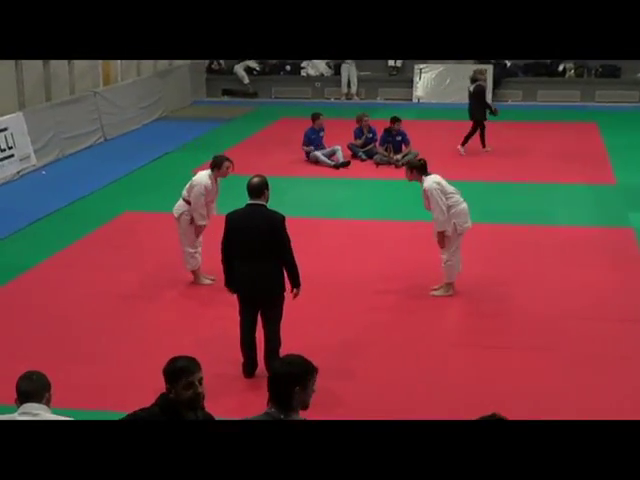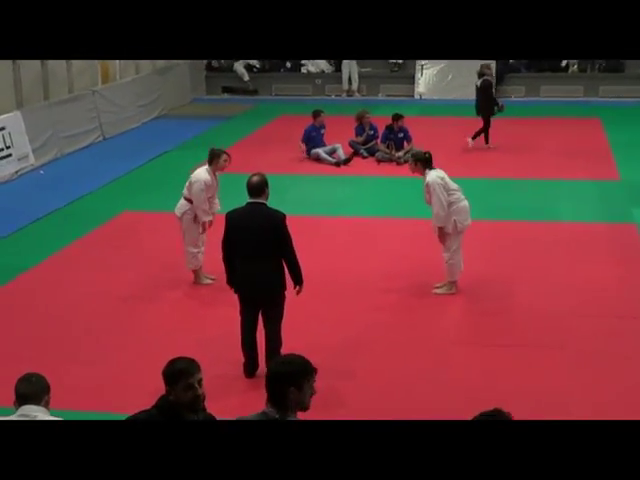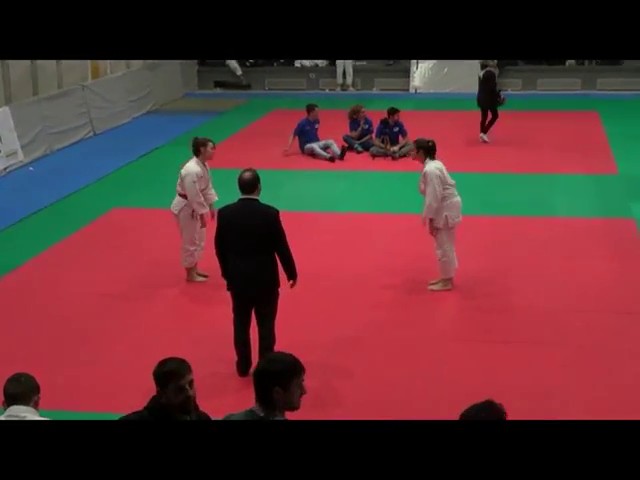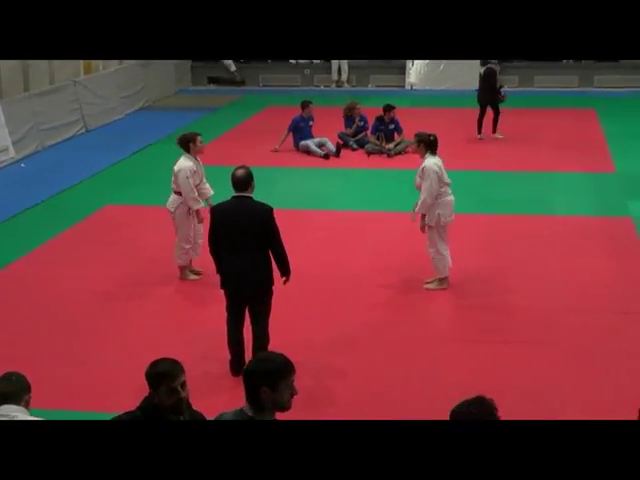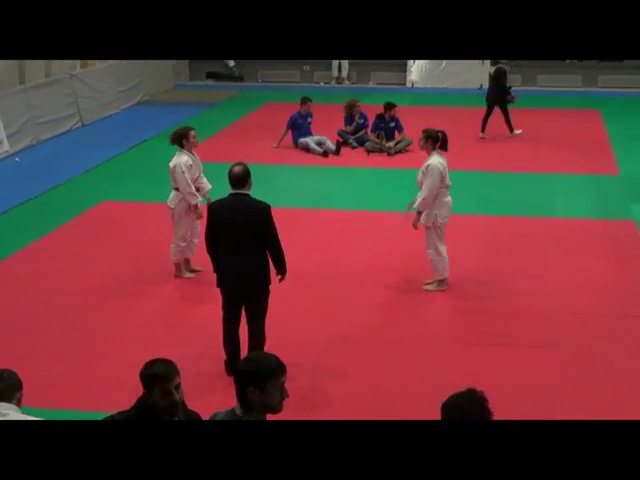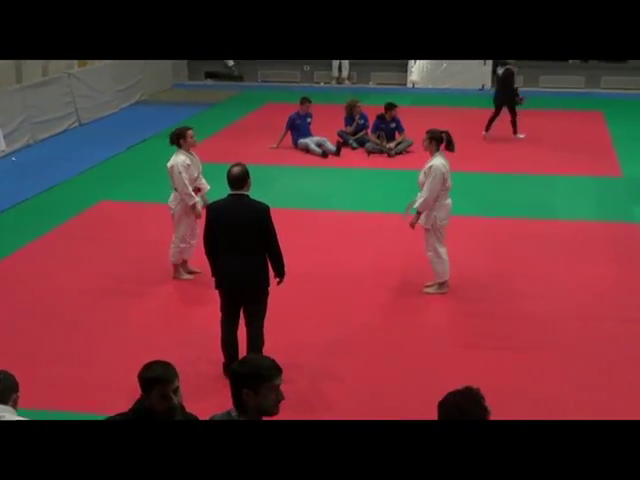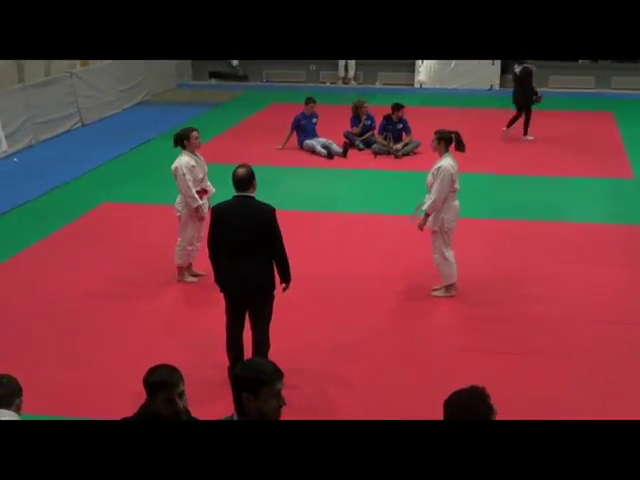
dt=0.1s
person 1, frame 1
left shoulder: (232, 218)
right shoulder: (276, 219)
left elbow: (226, 253)
right elbow: (285, 253)
left wrist: (230, 279)
right wrist: (295, 281)
left hip: (244, 281)
right hip: (270, 282)
left knee: (247, 325)
right knee: (271, 326)
left ankle: (249, 367)
right ankle: (273, 367)
person 1, frame 2
left shoulder: (233, 216)
right shoulder: (276, 217)
left elbow: (227, 251)
right elbow: (287, 251)
left wrist: (231, 277)
right wrist: (297, 278)
left hip: (244, 281)
right hip: (271, 281)
left knee: (248, 324)
right knee: (272, 326)
left ankle: (250, 367)
person 1, frame 3
left shoulder: (225, 213)
right shoulder: (269, 213)
left elbow: (220, 247)
right elbow: (281, 246)
left wrist: (226, 272)
right wrist: (291, 272)
left hip: (238, 277)
right hip: (265, 278)
left knee: (240, 322)
right knee: (266, 323)
left ankle: (243, 365)
person 1, frame 4
left shoulder: (218, 210)
right shoulder: (263, 210)
left elbow: (214, 245)
right elbow: (275, 244)
left wrist: (222, 268)
right wrist: (285, 269)
left hip: (231, 276)
right hip: (258, 276)
left knee: (234, 321)
right knee: (259, 322)
left ankle: (237, 364)
person 1, frame 5
left shoulder: (215, 208)
right shoulder: (261, 208)
left elbow: (210, 243)
right elbow: (272, 242)
right wrist: (281, 268)
left hip: (228, 274)
right hip: (256, 275)
left knee: (230, 320)
right knee: (256, 321)
left ankle: (231, 364)
person 1, frame 6
left shoulder: (214, 209)
right shoulder: (260, 210)
left elbow: (209, 245)
right elbow: (271, 244)
left wrist: (217, 269)
right wrist: (279, 270)
left hip: (226, 276)
right hip: (254, 277)
left knee: (229, 322)
right knee: (254, 323)
left ankle: (230, 366)
person 1, frame 7
left shoulder: (219, 211)
right shoulder: (266, 212)
left elbow: (213, 248)
right elbow: (277, 247)
left wrist: (219, 275)
right wrist: (285, 275)
left hip: (231, 279)
right hip: (260, 280)
left knee: (234, 326)
right knee: (260, 327)
left ankle: (235, 369)
person 2, frame 1
left shoulder: (429, 186)
right shoulder: (431, 179)
left elbow: (440, 211)
left wrist: (440, 234)
right wrist: (440, 231)
left hip: (455, 216)
right hip: (455, 213)
left knee: (450, 253)
right knee: (450, 251)
left ankle: (449, 287)
right ankle: (449, 283)
person 2, frame 2
left shoulder: (432, 180)
right shoulder: (434, 173)
left elbow: (440, 207)
left wrist: (439, 229)
right wrist: (440, 226)
left hip: (455, 213)
right hip: (456, 209)
left knee: (451, 250)
right knee: (451, 248)
left ankle: (451, 285)
right ankle: (451, 281)
person 2, frame 3
left shoulder: (430, 170)
right shoulder: (433, 164)
left elbow: (433, 198)
left wrist: (431, 222)
right wrist: (430, 218)
left hip: (447, 209)
right hip: (448, 206)
left knee: (443, 246)
right knee: (445, 244)
left ankle: (447, 281)
right ankle: (447, 277)
person 2, frame 4
left shoulder: (429, 166)
right shoulder: (432, 160)
left elbow: (428, 194)
left wrist: (422, 217)
right wrist: (424, 214)
left hip: (438, 208)
right hip: (441, 205)
left knee: (436, 245)
right knee: (439, 243)
left ankle: (442, 281)
right ankle: (442, 276)
person 2, frame 5
left shoulder: (434, 164)
right shoulder: (437, 158)
left elbow: (428, 192)
left wrist: (417, 214)
right wrist: (421, 211)
left hip: (436, 208)
right hip: (438, 205)
left knee: (434, 246)
right knee: (436, 244)
left ankle: (441, 282)
right ankle: (441, 277)
person 2, frame 6
left shoulder: (436, 165)
right shoulder: (439, 160)
left elbow: (429, 194)
left wrist: (416, 215)
right wrist: (420, 213)
left hip: (435, 210)
right hip: (438, 207)
left knee: (434, 247)
right knee: (437, 246)
left ankle: (442, 284)
right ankle: (442, 280)
person 2, frame 7
left shoulder: (444, 166)
right shoulder: (447, 161)
left elbow: (437, 196)
left wrist: (425, 217)
right wrist: (429, 214)
left hip: (443, 211)
right hip: (446, 209)
left knee: (441, 250)
right knee: (444, 248)
left ankle: (450, 287)
right ankle: (449, 283)
person 3, frame 1
left shoulder: (213, 179)
right shoulder: (202, 183)
left elbow: (210, 201)
right elbow: (197, 206)
left wrist: (205, 220)
right wrist: (200, 224)
left hip: (193, 211)
right hip: (185, 212)
left knee: (197, 243)
right knee: (190, 245)
left ankle: (199, 273)
right ankle: (197, 277)
person 3, frame 2
left shoulder: (213, 174)
right shoulder: (201, 178)
left elbow: (212, 197)
right elbow: (200, 202)
left wrist: (212, 215)
right wrist: (206, 219)
left hip: (197, 210)
right hip: (188, 211)
left knee: (199, 242)
right knee: (193, 244)
left ankle: (200, 272)
right ankle: (198, 277)
person 3, frame 3
left shoulder: (203, 165)
right shoulder: (192, 171)
left elbow: (207, 188)
right elbow: (194, 195)
left wrist: (211, 207)
right wrist: (202, 215)
left hip: (193, 205)
right hip: (185, 207)
left knee: (199, 239)
right knee: (190, 240)
left ankle: (194, 269)
right ankle: (190, 274)
person 3, frame 4
left shoulder: (195, 160)
right shoulder: (185, 166)
left elbow: (201, 182)
right elbow: (189, 191)
left wrist: (208, 201)
right wrist: (198, 211)
left hip: (190, 203)
right hip: (181, 204)
left knee: (197, 236)
right knee: (185, 239)
left ankle: (190, 266)
right ankle: (183, 272)
person 3, frame 5
left shoulder: (191, 155)
right shoulder: (181, 161)
left elbow: (199, 177)
right elbow: (186, 186)
left wrist: (207, 196)
right wrist: (196, 206)
left hip: (189, 199)
right hip: (181, 201)
left knee: (193, 233)
right knee: (181, 236)
left ankle: (187, 264)
right ankle: (179, 270)
person 3, frame 6
left shoulder: (191, 155)
right shoulder: (179, 161)
left elbow: (198, 178)
right elbow: (184, 187)
left wrist: (202, 197)
right wrist: (194, 206)
left hip: (192, 199)
right hip: (182, 202)
left knee: (191, 235)
right knee: (181, 236)
left ankle: (185, 265)
right ankle: (177, 271)
person 3, frame 7
left shoulder: (196, 157)
right shoulder: (183, 163)
right elbow: (187, 189)
left wrist: (206, 201)
right wrist: (198, 209)
left hip: (198, 200)
right hip: (189, 204)
left knee: (196, 237)
right knee: (187, 239)
left ankle: (189, 268)
right ankle: (181, 273)
